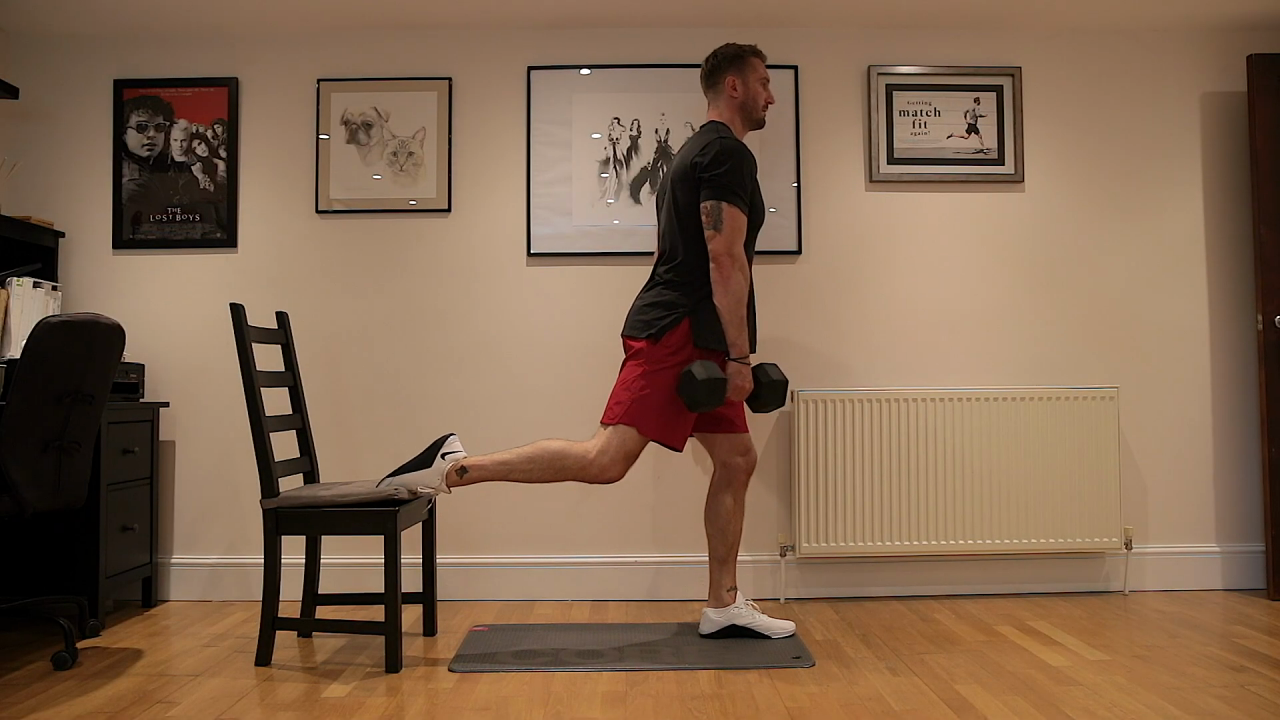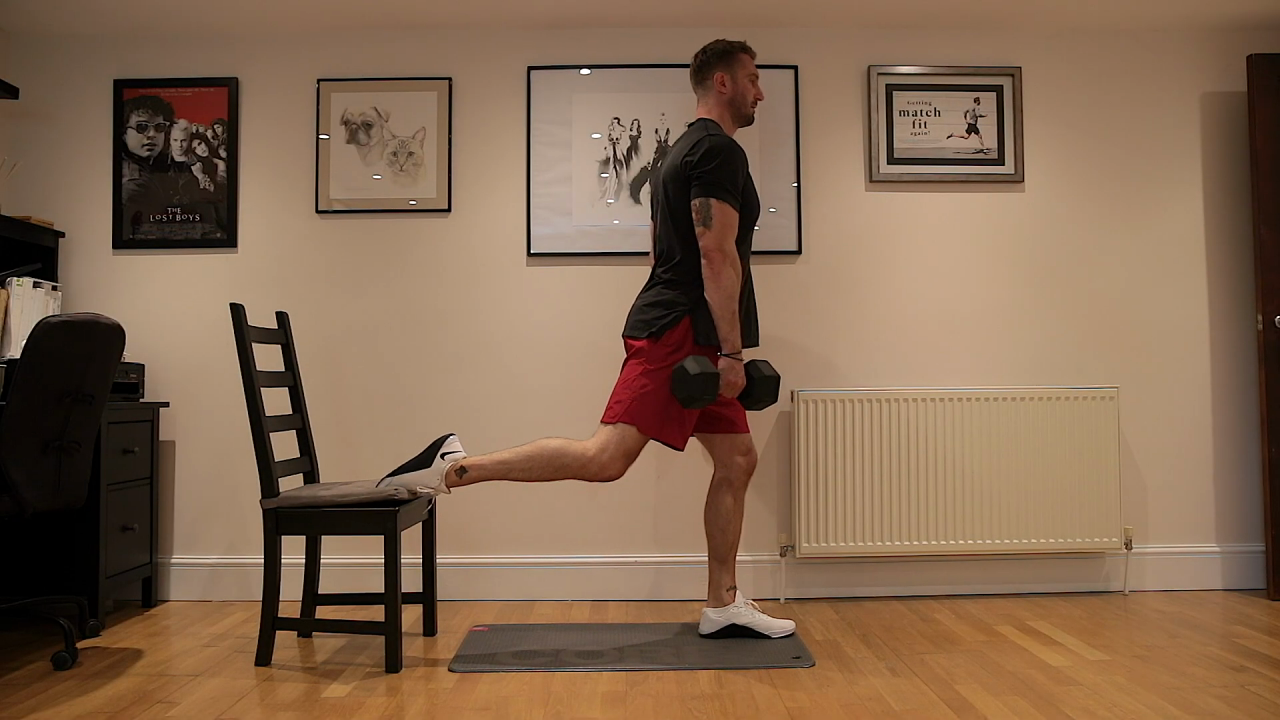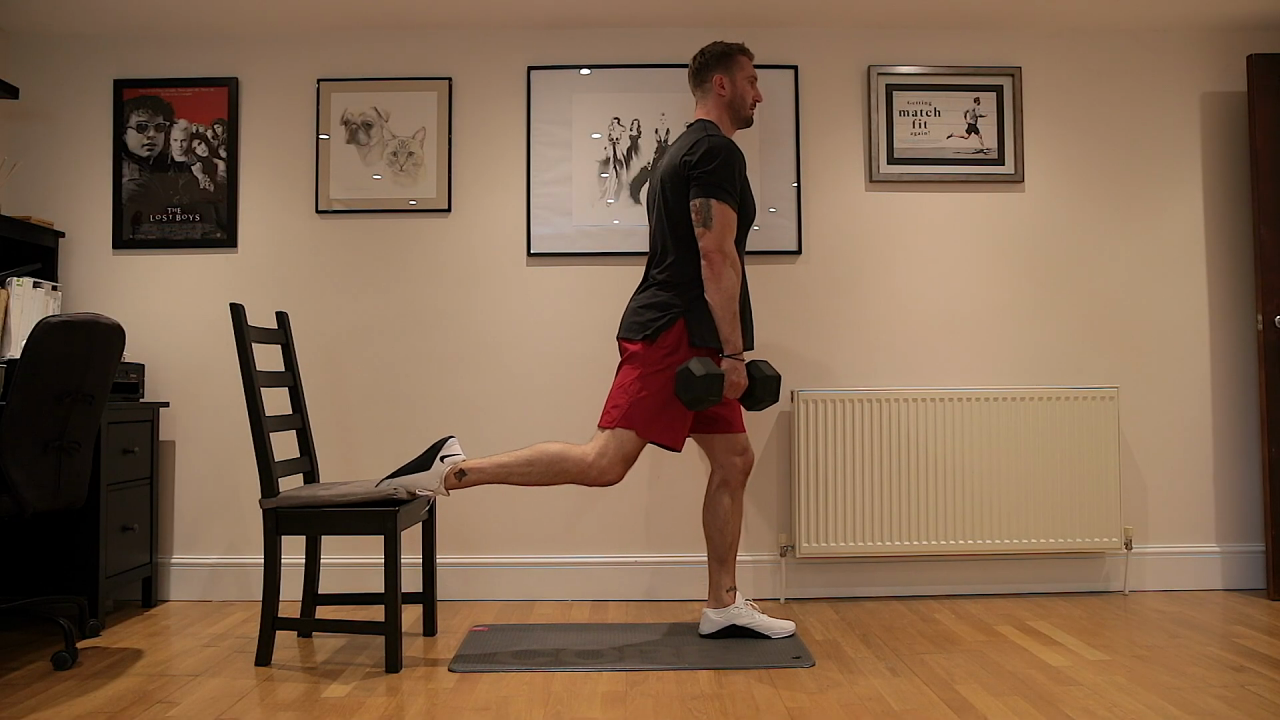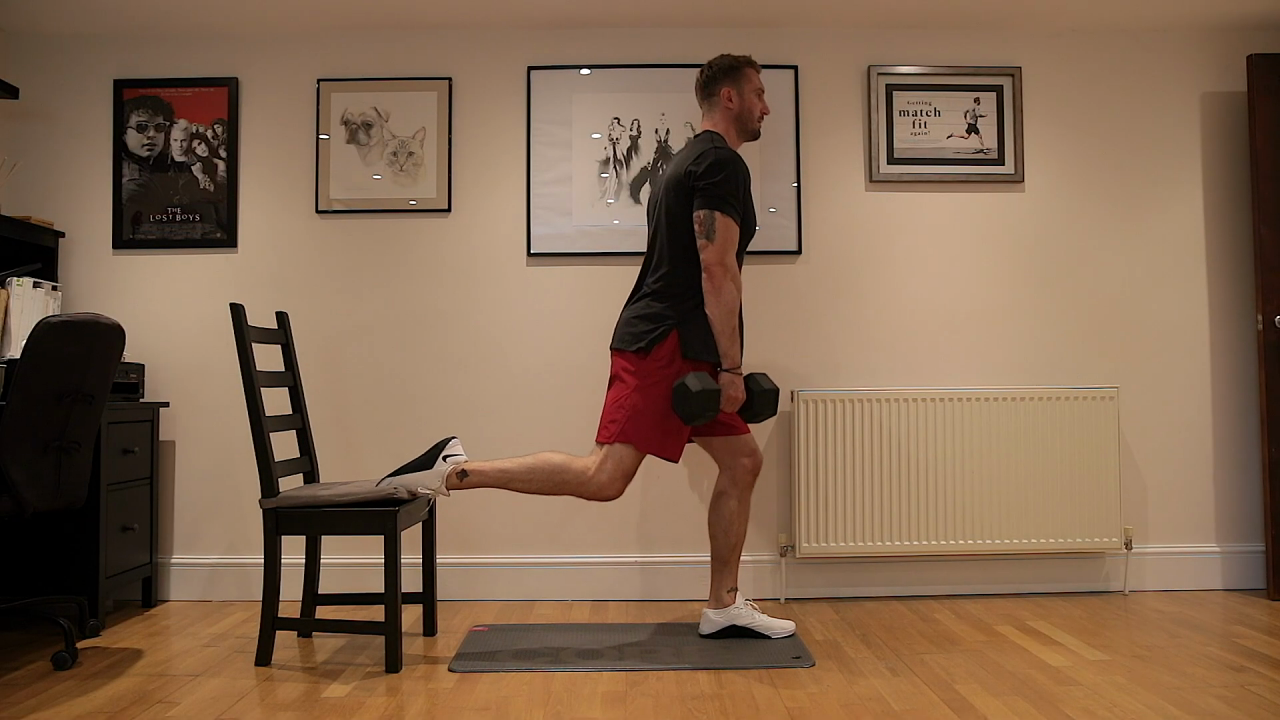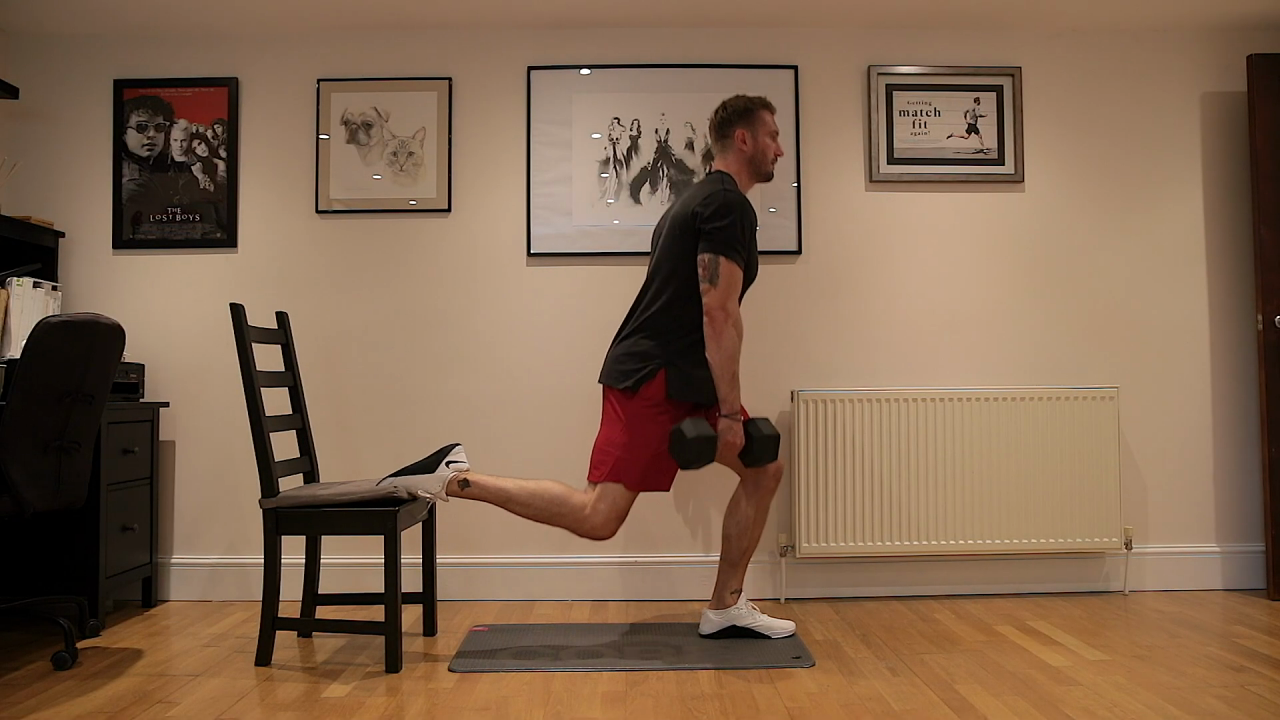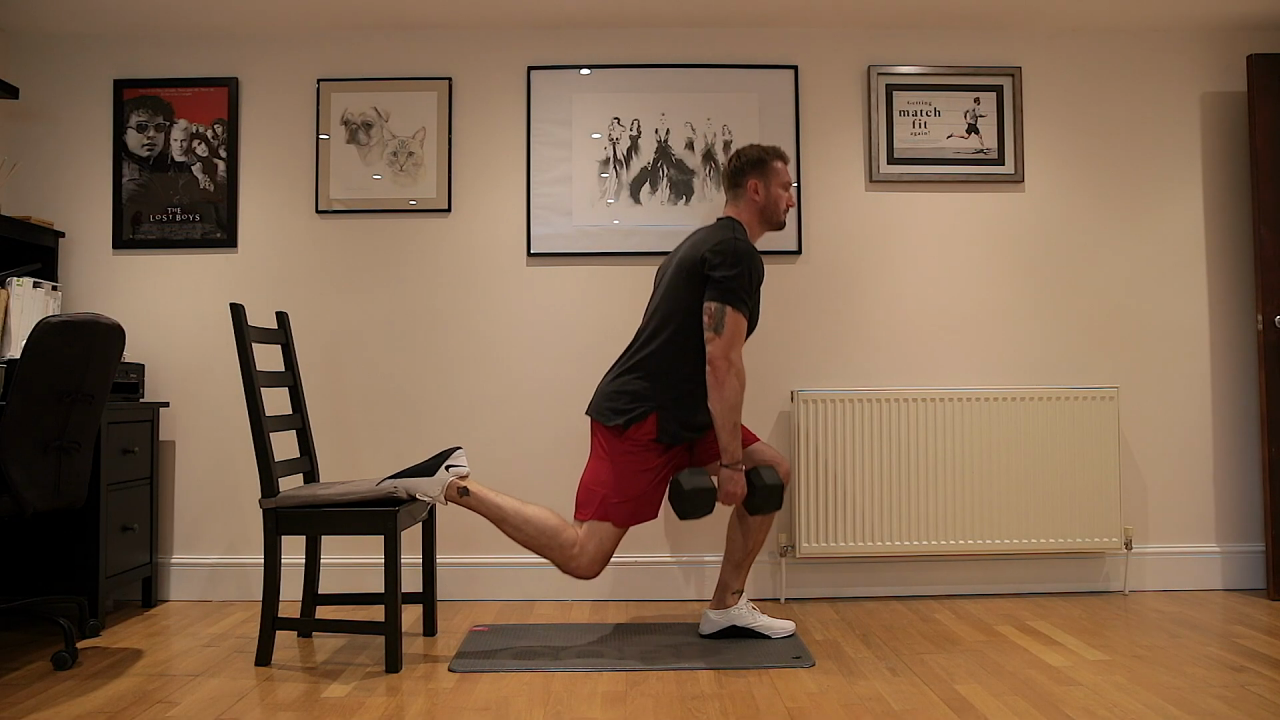
dt=0.3s
person 1, frame 1
left shoulder: (700, 152)
right shoulder: (729, 153)
right elbow: (725, 259)
right wrist: (740, 356)
left hip: (690, 337)
right hip: (679, 333)
left knee: (737, 462)
right knee: (604, 461)
left ankle: (723, 607)
right ankle: (452, 467)
person 1, frame 2
left shoulder: (690, 150)
right shoulder: (719, 151)
right elbow: (717, 256)
right wrist: (731, 352)
left hip: (686, 333)
right hip: (680, 332)
left knee: (737, 462)
right knee: (604, 458)
left ankle: (722, 607)
right ankle: (453, 467)
person 1, frame 3
left shoulder: (687, 151)
right shoulder: (716, 151)
right elbow: (716, 256)
right wrist: (734, 353)
left hip: (683, 335)
right hip: (675, 333)
left knee: (734, 462)
right knee: (604, 462)
left ankle: (723, 607)
right ankle: (450, 470)
person 1, frame 4
left shoulder: (692, 161)
right shoulder: (722, 163)
right elbow: (717, 269)
left wrist: (719, 362)
right wrist: (732, 366)
left hip: (678, 344)
right hip: (667, 344)
left knee: (742, 462)
right knee: (603, 477)
left ankle: (724, 607)
right ankle: (453, 471)
person 1, frame 5
left shoulder: (701, 199)
right shoulder: (729, 206)
right elbow: (718, 313)
right wrist: (730, 412)
left hip: (674, 374)
right hip: (654, 377)
left knee: (765, 466)
right knee: (597, 515)
left ankle: (726, 608)
right ankle: (456, 478)
person 1, frame 6
left shoulder: (707, 243)
right shoulder: (738, 255)
right elbow: (721, 363)
right wrist: (731, 465)
left hip: (668, 412)
right hip: (642, 416)
left knee: (772, 472)
right knee: (583, 555)
left ankle: (725, 608)
right ankle: (455, 485)
